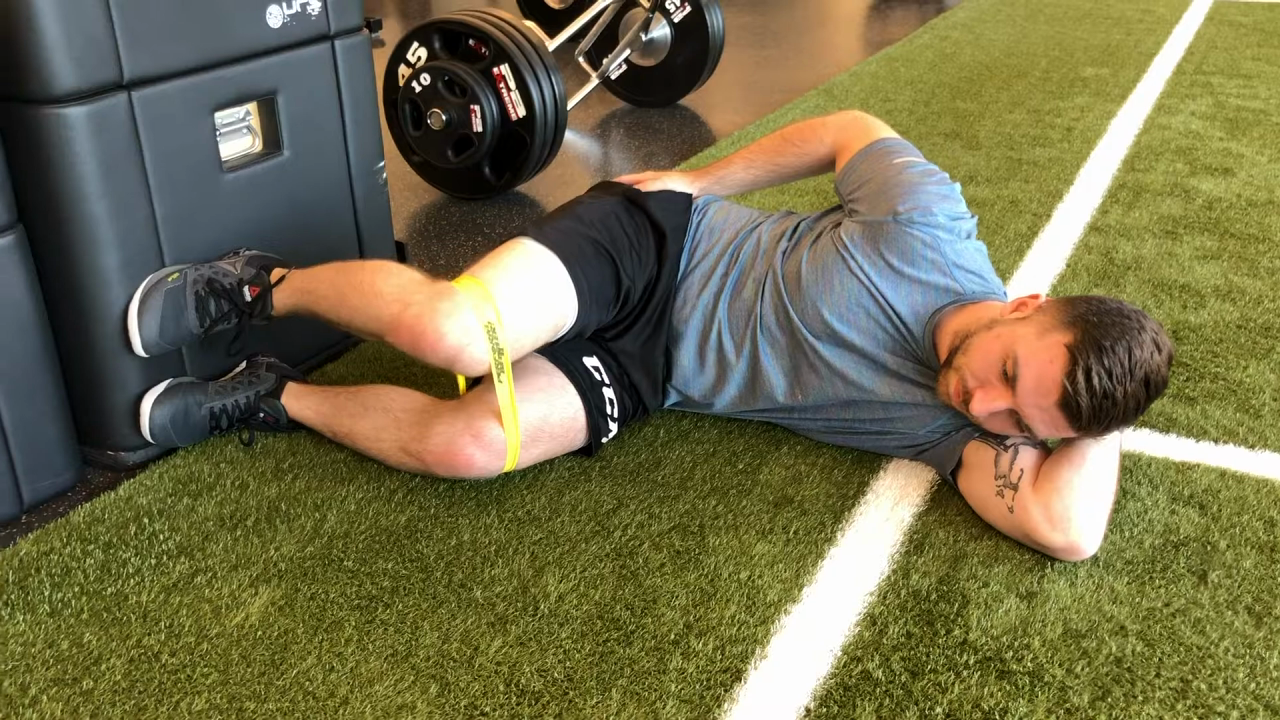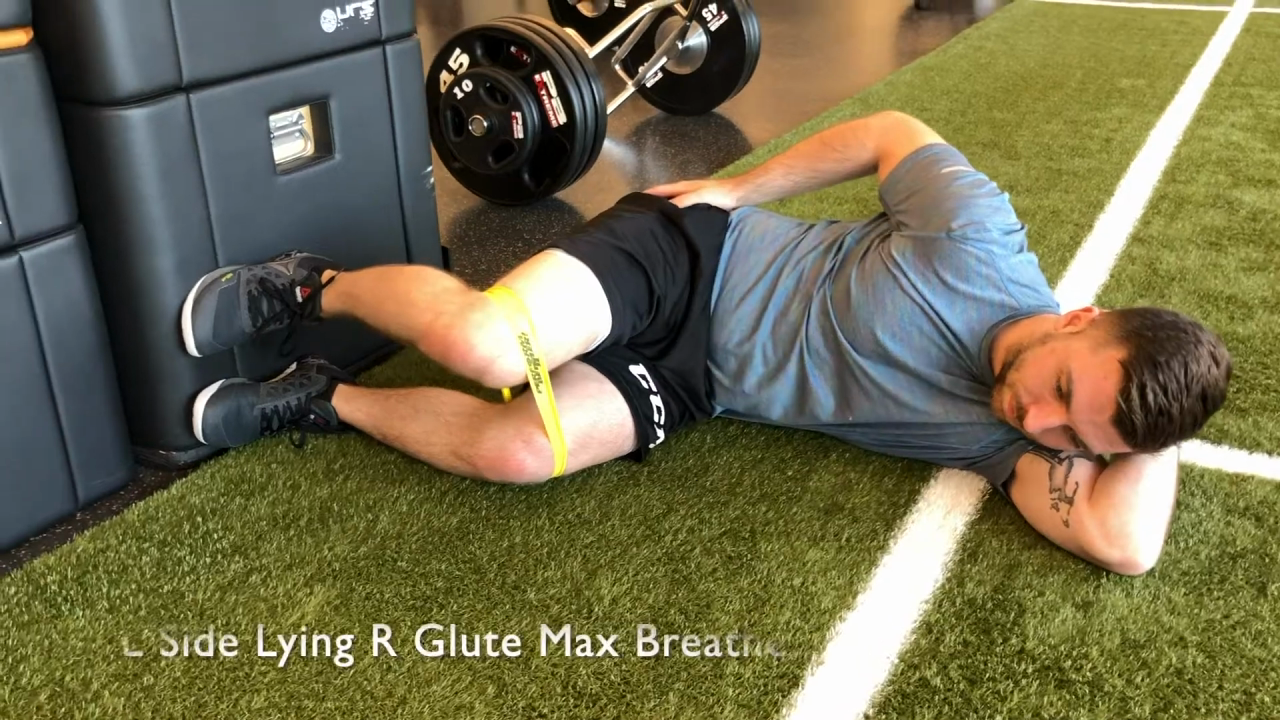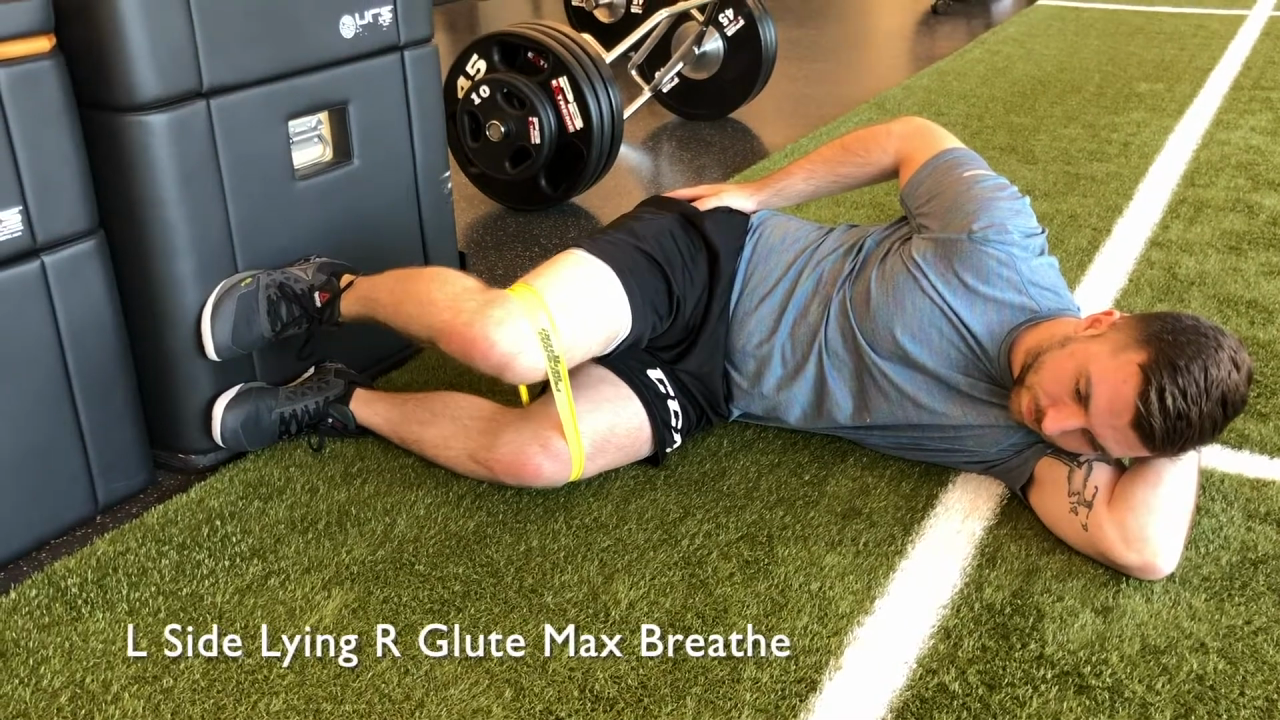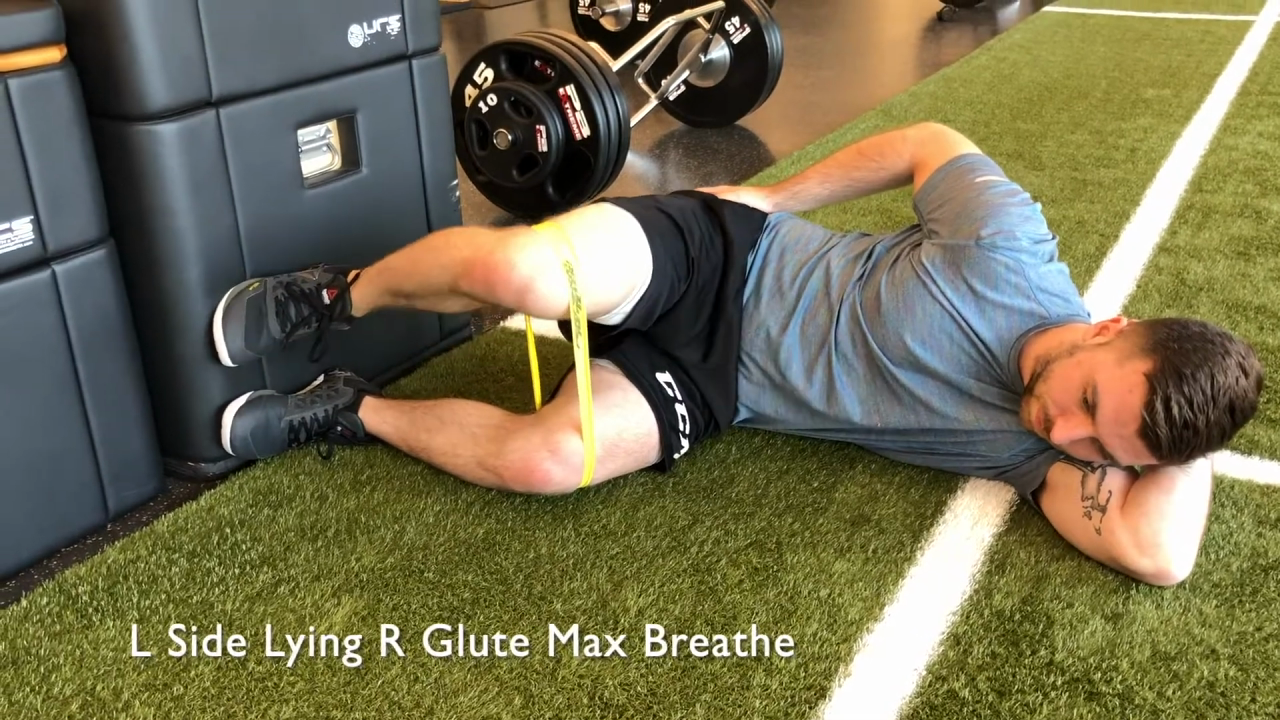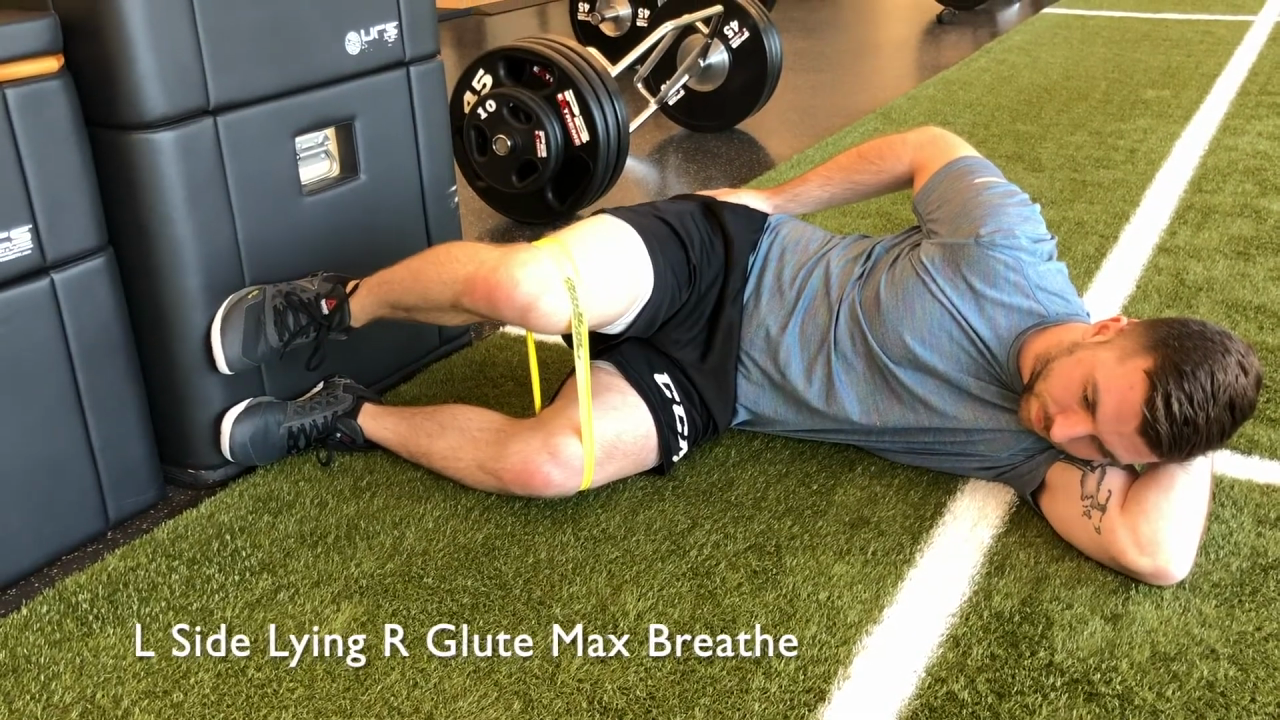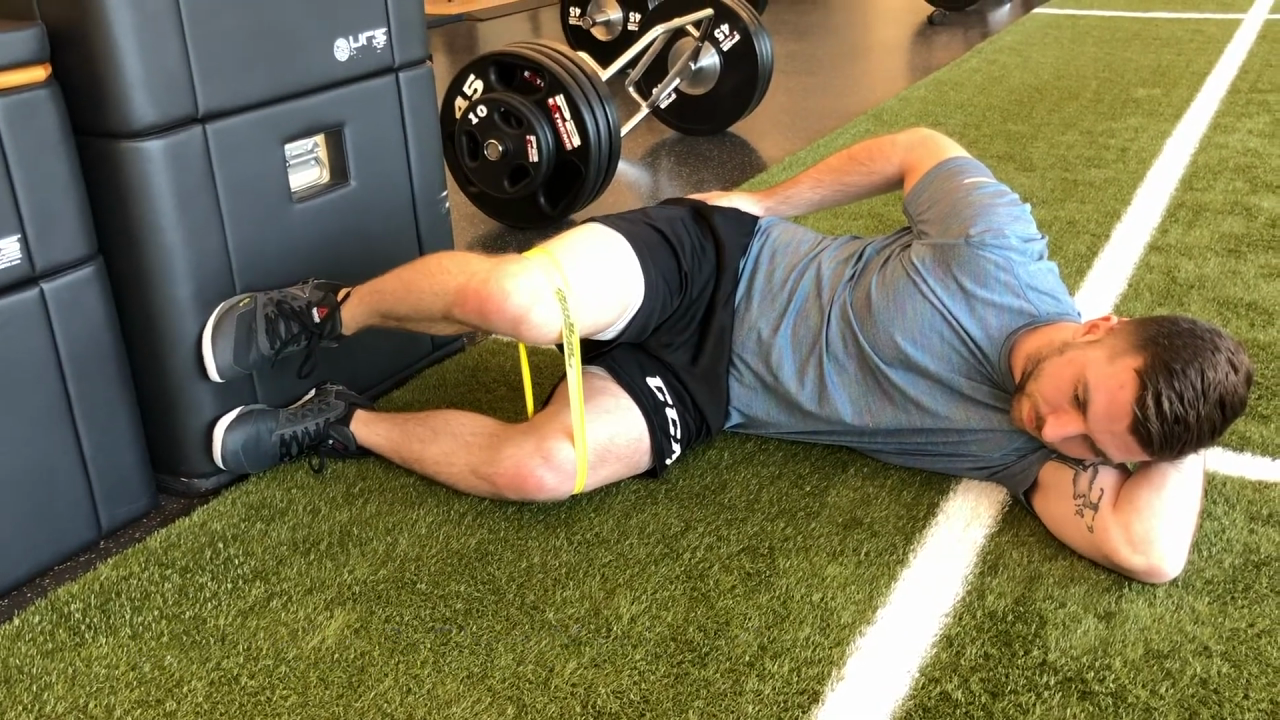
dt=0.7s
person 1, frame 1
left shoulder: (965, 429)
right shoulder: (931, 222)
left elbow: (1066, 528)
right elbow: (845, 129)
left wrist: (1100, 412)
right wrist: (698, 181)
left hip: (654, 373)
right hip: (655, 244)
left knee: (466, 445)
right knee: (450, 332)
left ankle: (275, 399)
right ankle: (267, 287)
person 1, frame 2
left shoulder: (1013, 442)
right shoulder: (976, 234)
left elbow: (1123, 543)
right elbow: (888, 130)
left wrist: (1156, 426)
right wrist: (739, 189)
left hip: (696, 381)
right hip: (692, 254)
left knee: (517, 449)
right knee: (483, 342)
left ankle: (325, 400)
right ankle: (315, 289)
person 1, frame 3
left shoulder: (1034, 445)
right shoulder: (999, 236)
left elbow: (1143, 546)
right elbow: (909, 135)
left wrist: (1175, 430)
right wrist: (763, 191)
left hip: (711, 386)
right hip: (712, 262)
left knee: (536, 453)
right knee: (504, 339)
left ankle: (342, 405)
right ankle: (335, 294)
person 1, frame 4
left shoulder: (1043, 453)
right shoulder: (1009, 244)
left elbow: (1155, 554)
right elbow: (929, 141)
left wrist: (1187, 437)
right wrist: (776, 196)
left hip: (720, 386)
right hip: (723, 260)
left knee: (544, 459)
right knee: (523, 268)
left ankle: (350, 412)
right ankle: (343, 294)
person 1, frame 5
left shoulder: (1042, 453)
right shoulder: (1009, 244)
left elbow: (1156, 552)
right elbow: (928, 145)
left wrist: (1189, 441)
right wrist: (774, 200)
left hip: (717, 389)
right hip: (722, 261)
left knee: (546, 463)
right knee: (525, 285)
left ankle: (352, 420)
right ankle: (339, 304)
person 1, frame 6
left shoulder: (1033, 451)
right shoulder: (1000, 245)
left elbow: (1148, 550)
right elbow: (918, 147)
left wrist: (1180, 437)
right wrist: (764, 204)
left hip: (709, 392)
right hip: (714, 262)
left knee: (540, 467)
right knee: (514, 295)
left ankle: (343, 424)
right ankle: (331, 311)
